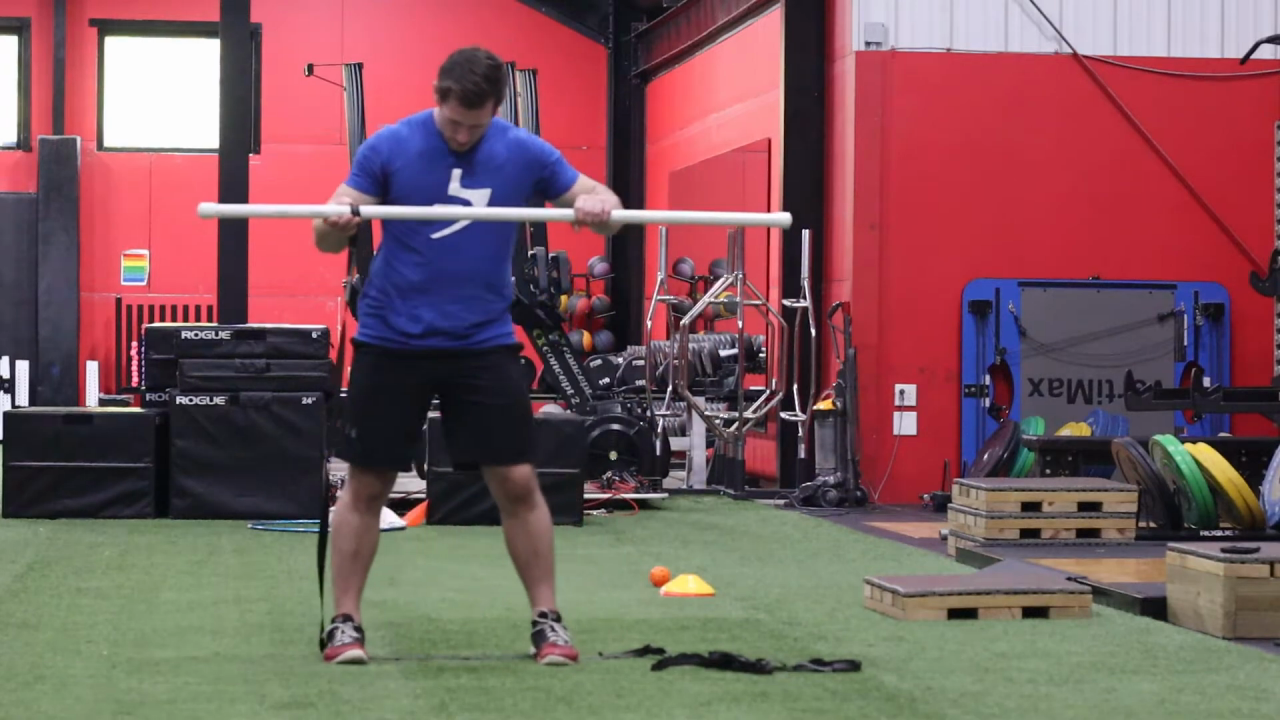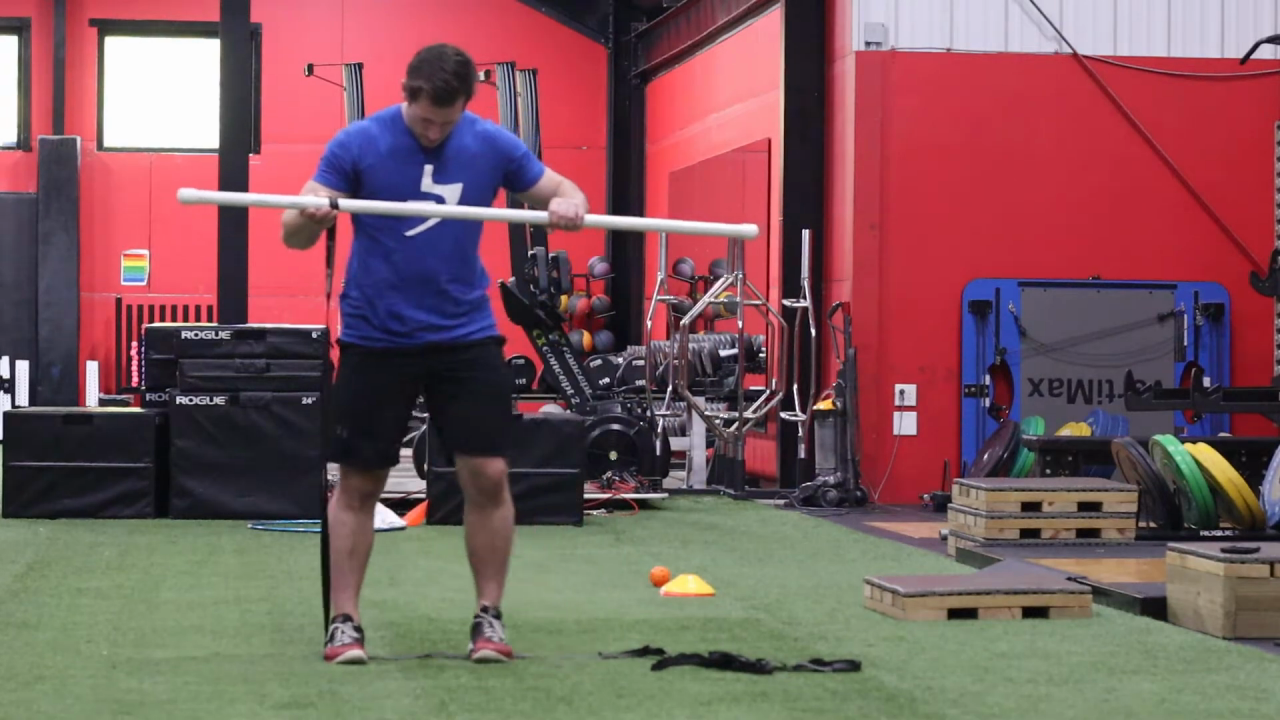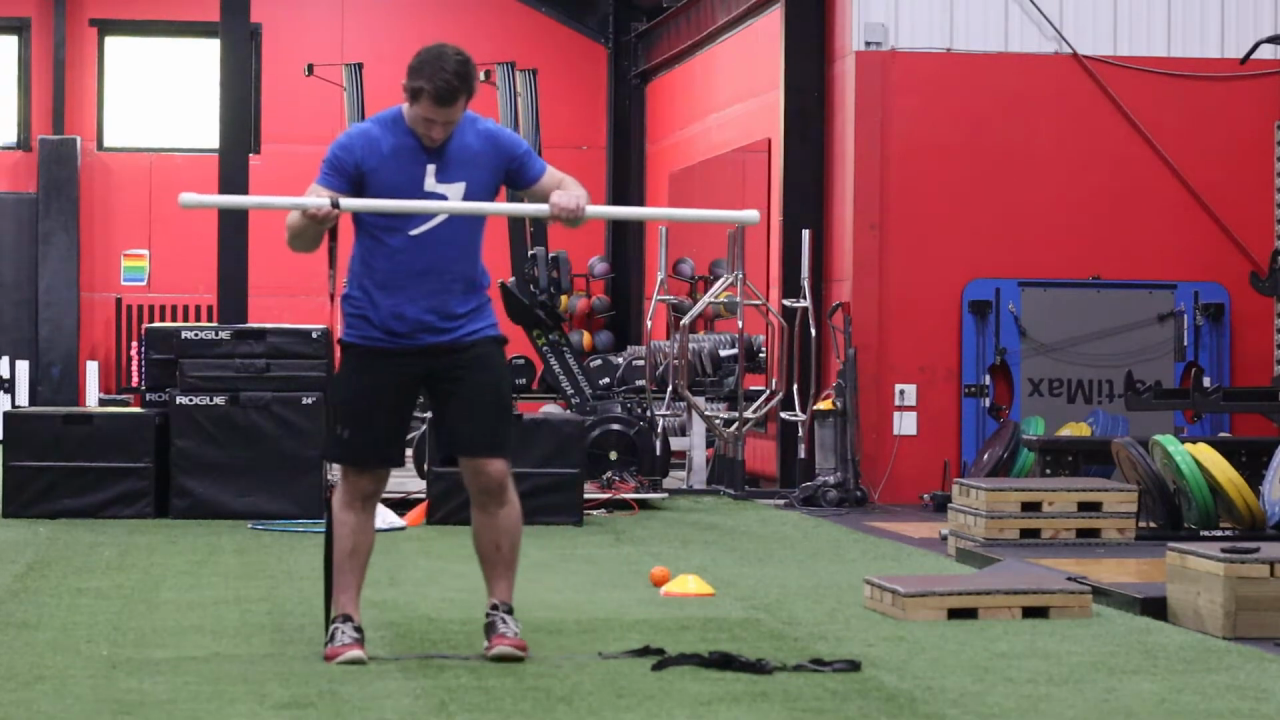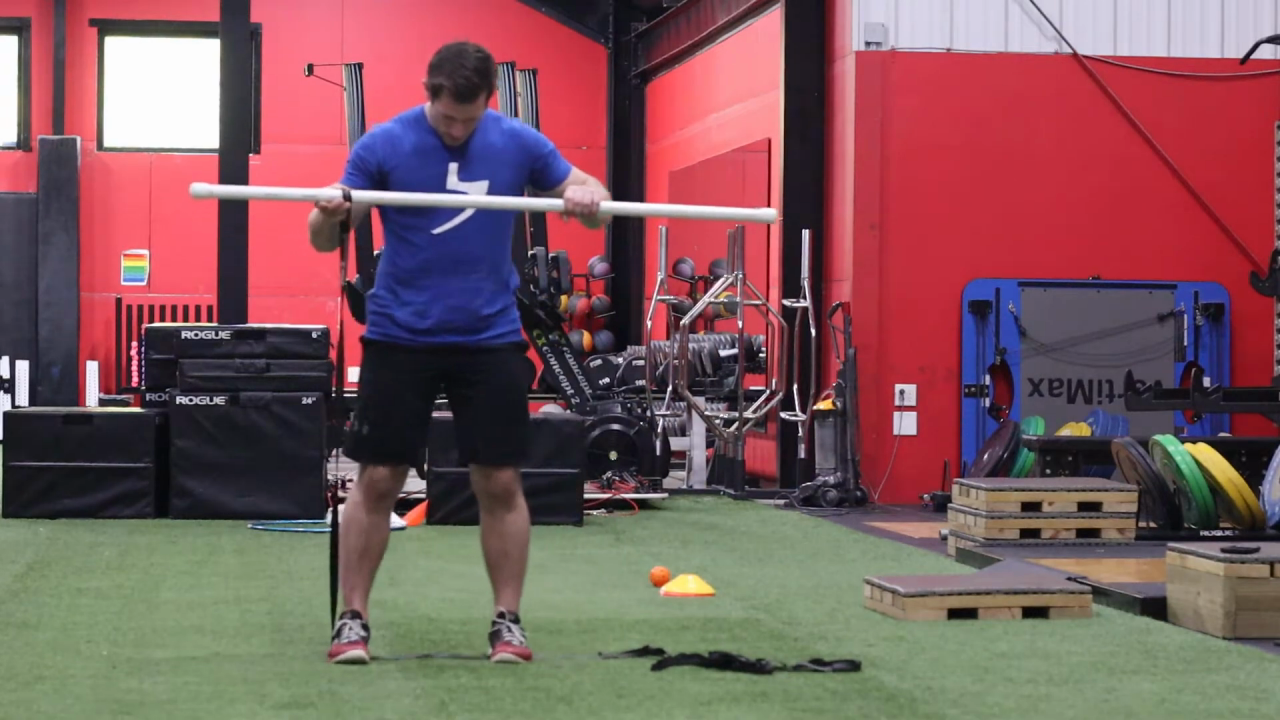
dt=0.2s
person 1, frame 1
left shoulder: (525, 152)
right shoulder: (388, 146)
left elbow: (600, 202)
right elbow: (328, 235)
left wrist: (599, 207)
right wrist: (335, 224)
left hip: (484, 343)
right hip: (392, 341)
left knee: (517, 482)
right knee: (367, 482)
left ankle: (546, 620)
right ankle: (344, 620)
person 1, frame 2
left shoulder: (494, 144)
right shoulder: (358, 143)
left elbow: (562, 194)
right elbow: (294, 232)
left wrist: (570, 206)
right wrist: (310, 216)
left hip: (466, 336)
right hip: (376, 338)
left knee: (487, 476)
right knee: (358, 482)
left ankle: (488, 615)
right ankle: (343, 620)
person 1, frame 3
left shoulder: (495, 143)
right shoulder: (359, 145)
left elbow: (564, 191)
right elbow: (298, 239)
left wrist: (570, 200)
right wrist: (311, 219)
left hip: (468, 336)
right hip: (377, 339)
left knee: (490, 475)
right knee: (358, 483)
left ankle: (501, 612)
right ankle: (344, 621)
person 1, frame 4
left shoulder: (521, 143)
right shoulder: (382, 145)
left elbow: (595, 203)
right elbow: (324, 240)
left wrist: (589, 200)
right wrist: (329, 214)
left hip: (490, 339)
right hip: (399, 337)
left knee: (500, 482)
right knee: (377, 479)
left ankle: (507, 620)
right ankle: (352, 619)
